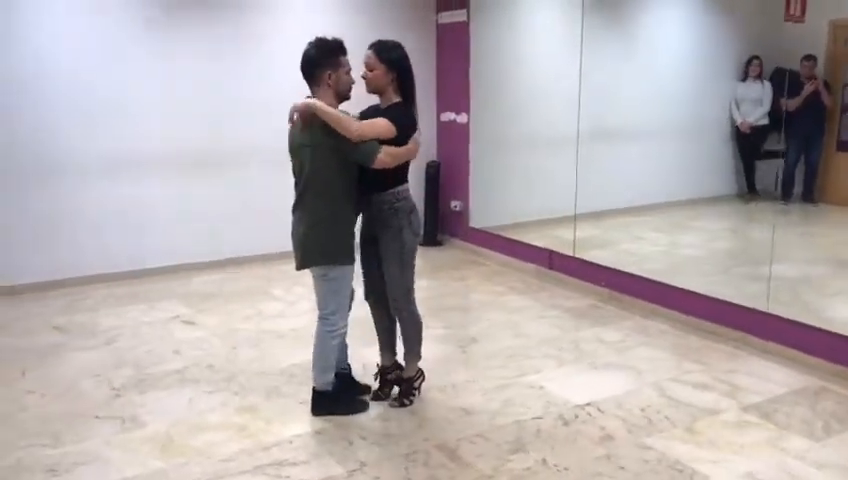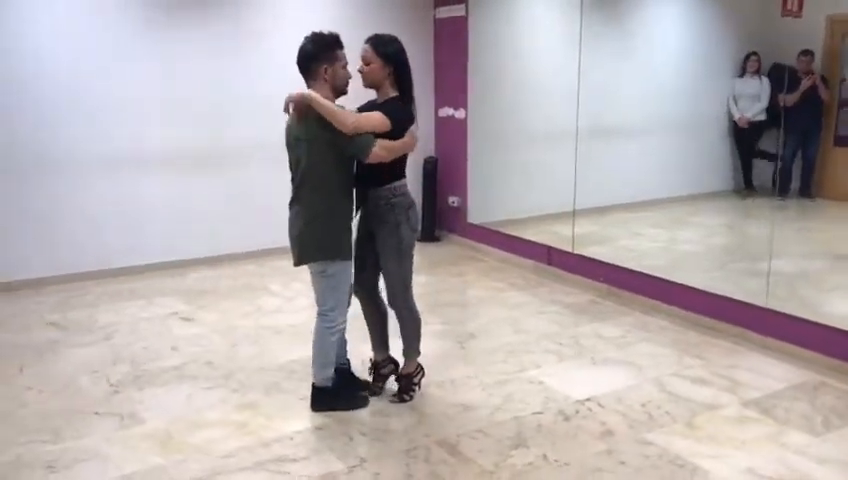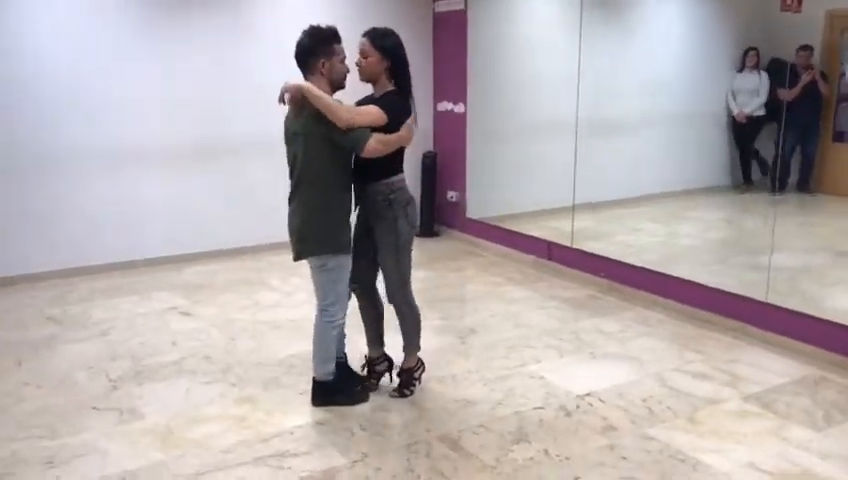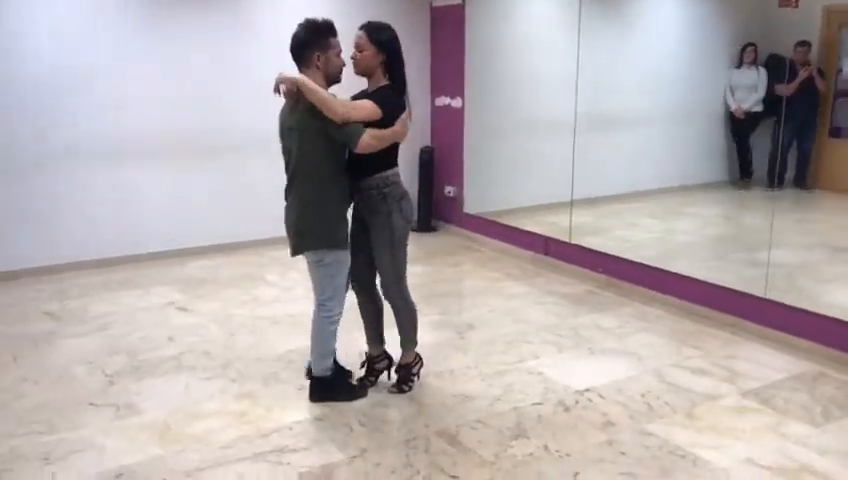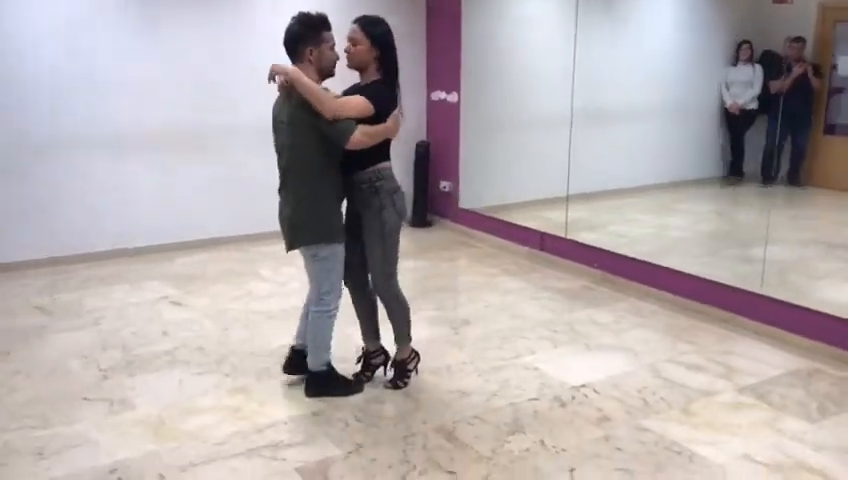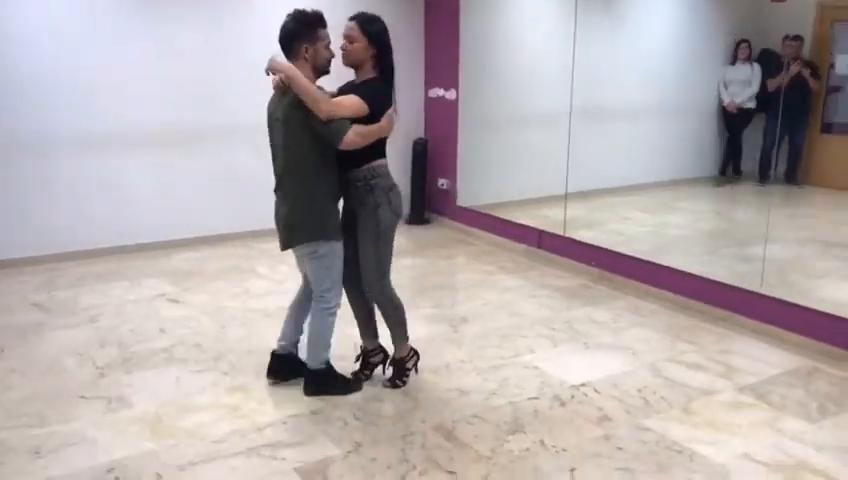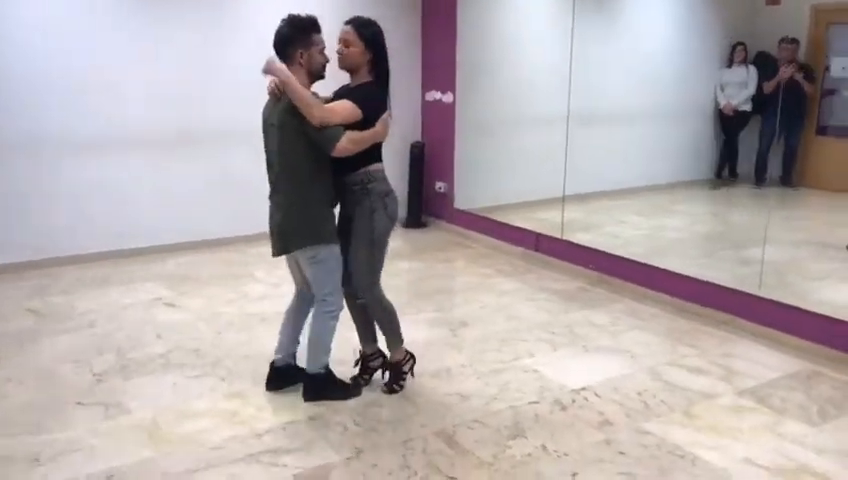
dt=0.1s
person 1, frame 1
left shoulder: (301, 122)
right shoulder: (334, 123)
right elbow: (381, 158)
right wrist: (411, 149)
left hip: (314, 229)
right hip: (327, 235)
left knee: (339, 307)
right knee: (332, 315)
left ankle: (341, 375)
right ankle: (325, 393)
person 1, frame 2
left shoulder: (298, 116)
right shoulder: (330, 117)
right elbow: (376, 152)
right wrist: (408, 143)
left hip: (311, 225)
right hip: (324, 231)
left knee: (338, 302)
right knee: (331, 312)
left ankle: (340, 371)
right ankle: (325, 389)
person 1, frame 3
left shoulder: (297, 110)
right shoulder: (327, 111)
right elbow: (370, 146)
right wrist: (404, 136)
left hip: (309, 220)
right hip: (324, 225)
left knee: (336, 298)
right knee: (332, 307)
left ankle: (336, 365)
right ankle: (326, 384)
person 1, frame 4
left shoulder: (292, 104)
right shoulder: (321, 105)
right elbow: (364, 142)
right wrist: (398, 131)
left hip: (305, 214)
right hip: (321, 220)
left knee: (332, 294)
right knee: (329, 302)
left ankle: (322, 363)
right ankle: (324, 379)
person 1, frame 5
left shoulder: (286, 99)
right elbow: (355, 138)
right wrist: (390, 127)
left hip: (298, 211)
right hip: (316, 215)
left knee: (322, 288)
right knee: (326, 297)
left ankle: (300, 351)
right ankle: (319, 375)
person 1, frame 6
left shoulder: (281, 97)
right elbow: (349, 139)
right wrist: (384, 127)
left hip: (293, 209)
right hip: (312, 214)
left knee: (312, 287)
right knee: (327, 295)
left ankle: (283, 357)
right ankle: (318, 373)
person 1, frame 7
left shoulder: (276, 102)
right elbow: (341, 145)
right wrist: (377, 132)
left hip: (288, 217)
right hip: (309, 220)
left knee: (306, 294)
right knee: (329, 299)
left ankle: (282, 366)
right ankle: (317, 378)
person 2, frame 1
left shoulder: (401, 116)
right shoulder: (373, 112)
left elbow: (355, 132)
right elbow: (348, 132)
left wrist: (314, 105)
right wrist: (313, 111)
left hip: (397, 215)
right hip: (372, 214)
left knee: (400, 299)
right knee: (375, 294)
left ankle: (412, 372)
right ankle: (389, 365)
person 2, frame 2
left shoulder: (398, 110)
right shoulder: (371, 108)
left elbow: (349, 125)
right elbow: (344, 126)
left wrist: (308, 96)
right wrist: (308, 104)
left hip: (394, 211)
right hip: (370, 210)
left knee: (398, 296)
right knee: (364, 288)
left ankle: (412, 368)
right ankle: (382, 360)
person 2, frame 3
left shoulder: (395, 104)
right shoulder: (368, 102)
left elbow: (344, 119)
right elbow: (342, 121)
left wrist: (304, 87)
right wrist: (304, 98)
left hip: (393, 206)
right hip: (369, 205)
left knee: (397, 292)
right knee: (361, 283)
left ankle: (412, 363)
right ankle: (377, 357)
person 2, frame 4
left shoulder: (389, 98)
right shoulder: (364, 97)
left elbow: (339, 113)
right elbow: (337, 115)
left wrist: (299, 80)
right wrist: (300, 92)
left hip: (388, 201)
right hip: (364, 201)
left knee: (393, 287)
right knee: (361, 280)
left ankle: (410, 359)
right ankle: (377, 355)
person 2, frame 5
left shoulder: (380, 93)
right shoulder: (356, 91)
left elbow: (331, 110)
right elbow: (327, 108)
left wrist: (292, 73)
right wrist: (293, 86)
left hip: (380, 196)
right hip: (357, 196)
left knee: (383, 283)
right knee: (353, 277)
left ankle: (406, 354)
right ankle: (373, 351)
person 2, frame 6
left shoulder: (375, 91)
right shoulder: (351, 89)
left elbow: (326, 110)
right elbow: (322, 106)
left wrist: (287, 70)
right wrist: (288, 84)
left hip: (376, 194)
right hip: (354, 194)
left knee: (375, 282)
right knee: (350, 276)
left ankle: (405, 353)
right ankle: (371, 349)
person 2, frame 7
left shoulder: (370, 96)
right shoulder: (345, 92)
left elbow: (319, 116)
right elbow: (316, 110)
left wrist: (282, 73)
right wrist: (283, 88)
left hip: (372, 198)
right hip: (351, 198)
left knee: (365, 287)
right knee: (348, 282)
left ankle: (400, 357)
right ankle: (370, 354)
person 3, frame 1
left shoulder: (823, 84)
right shoulder: (793, 84)
left elbow: (829, 104)
right elbow: (790, 107)
left wrist: (821, 89)
right wrist: (805, 93)
left hip: (816, 132)
right hip: (796, 131)
left knee: (813, 164)
right knee: (790, 163)
left ankle: (808, 194)
right ankle: (786, 194)
person 3, frame 2
left shoulder: (820, 79)
right shoulder: (790, 79)
left elbow: (826, 98)
right elbow: (787, 102)
left wrist: (819, 83)
right wrist: (802, 88)
left hip: (814, 126)
right hip: (793, 126)
left knee: (810, 159)
right knee: (787, 158)
left ankle: (806, 189)
right ankle: (783, 189)
person 3, frame 3
left shoulder: (819, 74)
right shoulder: (788, 74)
left elbow: (826, 93)
right elbow: (786, 96)
left wrist: (818, 78)
right wrist: (802, 82)
left hip: (812, 122)
right hip: (792, 121)
left knee: (809, 154)
right knee: (785, 153)
left ankle: (804, 184)
right ankle: (779, 184)
person 3, frame 4
left shoulder: (816, 71)
right shoulder: (786, 69)
left elbow: (823, 89)
right elbow: (784, 92)
left wrist: (815, 75)
right wrist: (799, 78)
left hip: (809, 118)
right hip: (788, 117)
left knee: (806, 150)
right knee: (781, 148)
left ankle: (801, 179)
right ankle: (776, 180)
person 3, frame 5
left shoulder: (812, 67)
left elbow: (818, 86)
right elbow: (774, 88)
left wrist: (810, 74)
right wrist: (793, 75)
left hip: (803, 115)
right hip: (781, 113)
left knee: (800, 147)
right knee: (773, 145)
left ankle: (794, 177)
right ankle: (767, 177)
person 3, frame 6
left shoulder: (810, 66)
left elbow: (816, 87)
right elbow: (771, 87)
left wrist: (807, 76)
right wrist: (789, 73)
left hip: (800, 113)
right hip: (778, 112)
left knee: (797, 146)
right knee: (769, 144)
left ankle: (791, 175)
right ankle: (764, 175)
person 3, frame 7
left shoulder: (805, 69)
right shoulder: (772, 68)
left elbow: (811, 91)
right elbow: (766, 89)
left wrist: (800, 79)
right wrist: (780, 76)
left hip: (795, 116)
right hip: (773, 114)
left knee: (792, 148)
right knee: (764, 146)
left ankle: (787, 178)
right ankle: (760, 178)
person 4, frame 1
left shoulder: (765, 85)
right shoulder: (739, 85)
left elbow: (766, 107)
right elbow: (733, 105)
left wrist: (749, 121)
right wrist: (740, 121)
left hip: (759, 126)
right hip: (741, 127)
left knee: (754, 154)
right knee: (746, 158)
right ankle: (751, 190)
person 4, frame 2
left shoulder: (763, 80)
right shoulder: (737, 80)
left elbow: (764, 103)
right elbow: (731, 100)
left wrist: (747, 117)
right wrist: (738, 117)
left hip: (757, 121)
right hip: (739, 122)
left knee: (750, 151)
right knee: (743, 154)
right ankle: (748, 185)
person 4, frame 3
left shoulder: (762, 75)
right shoulder: (736, 75)
left elbow: (762, 98)
right elbow: (730, 95)
left wrist: (746, 112)
right wrist: (736, 111)
left hip: (755, 116)
right hip: (737, 117)
left knee: (747, 145)
right knee: (742, 148)
left ankle: (762, 165)
right ankle: (747, 180)
person 4, frame 4
left shoulder: (760, 71)
right shoulder: (735, 71)
left elbow: (760, 93)
right elbow: (728, 91)
left wrist: (744, 107)
right wrist: (734, 107)
left hip: (753, 112)
right hip: (735, 113)
left knee: (743, 141)
right knee: (739, 142)
left ankle: (746, 174)
right ankle: (745, 175)
person 4, frame 5
left shoulder: (756, 68)
right shoulder: (731, 68)
left elbow: (756, 90)
right elbow: (723, 87)
left wrist: (739, 103)
right wrist: (730, 103)
left hip: (748, 109)
right hip: (730, 109)
left knee: (736, 138)
right knee: (736, 138)
left ankle: (733, 172)
right ankle: (737, 172)
person 4, frame 6
left shoulder: (754, 67)
right shoulder: (729, 67)
left elbow: (754, 88)
right elbow: (722, 86)
left wrist: (737, 102)
right wrist: (727, 101)
left hip: (746, 108)
right hip: (728, 107)
left knee: (734, 136)
right knee: (734, 137)
left ankle: (724, 172)
right ankle: (735, 171)
person 4, frame 7
left shoulder: (750, 69)
right shoulder: (725, 70)
left elbow: (751, 90)
right elbow: (718, 88)
left wrist: (733, 104)
right wrist: (724, 104)
left hip: (742, 110)
right hip: (724, 110)
left knee: (730, 139)
right knee: (731, 139)
left ankle: (719, 173)
right ankle: (732, 173)
